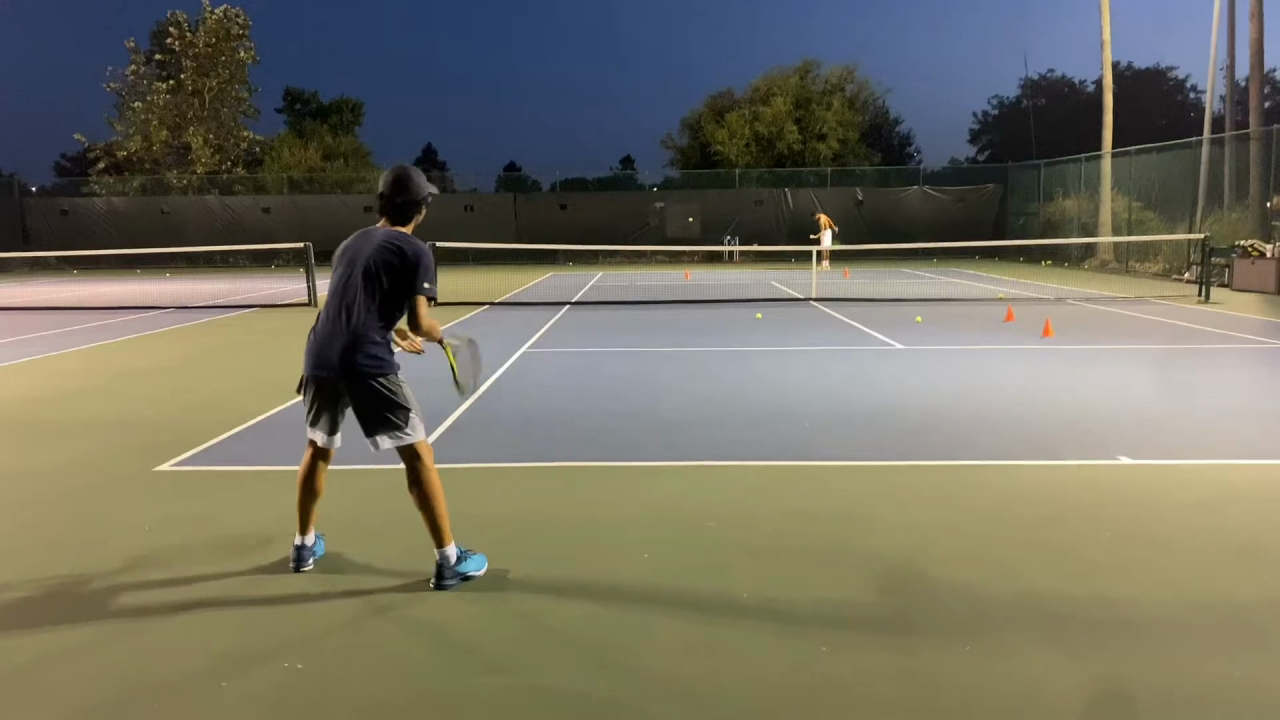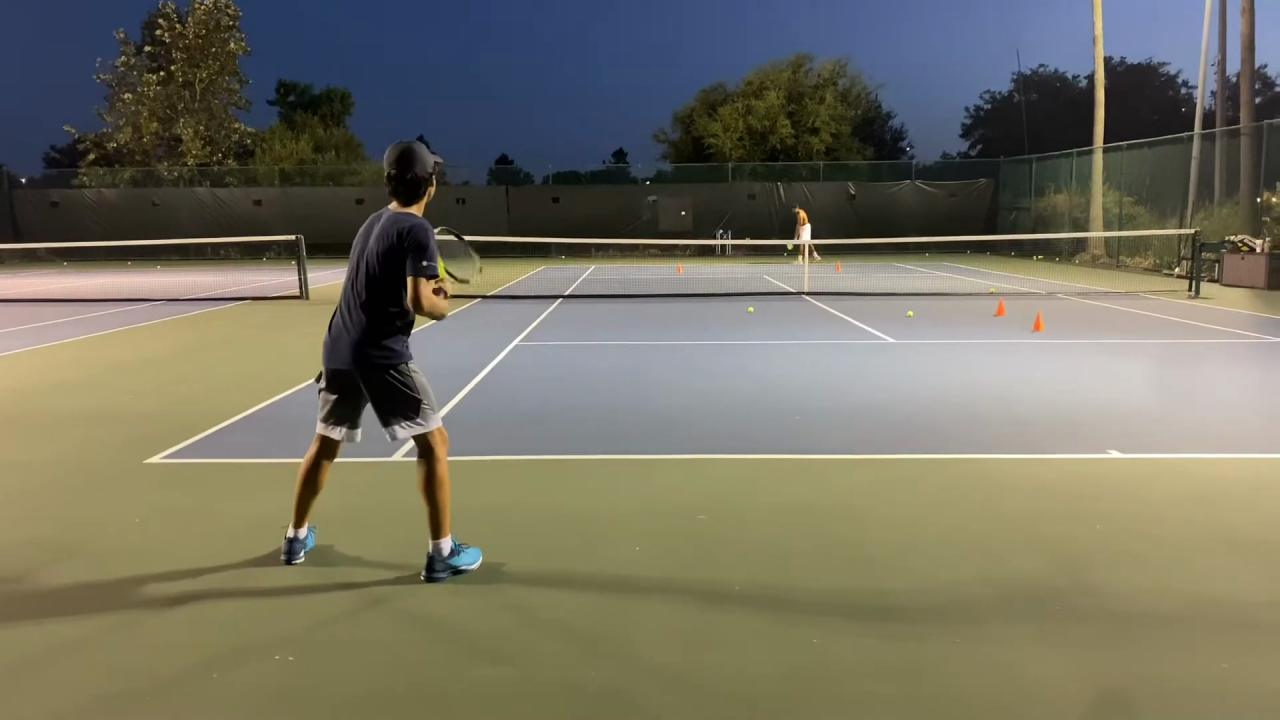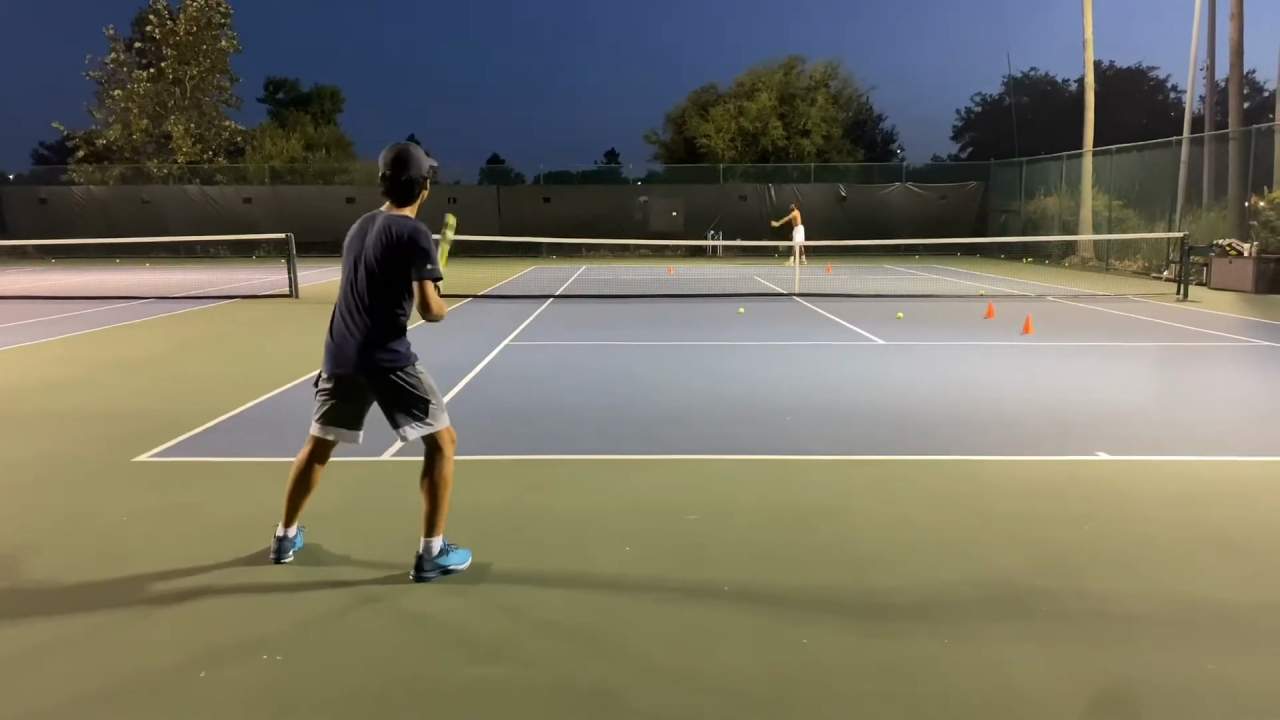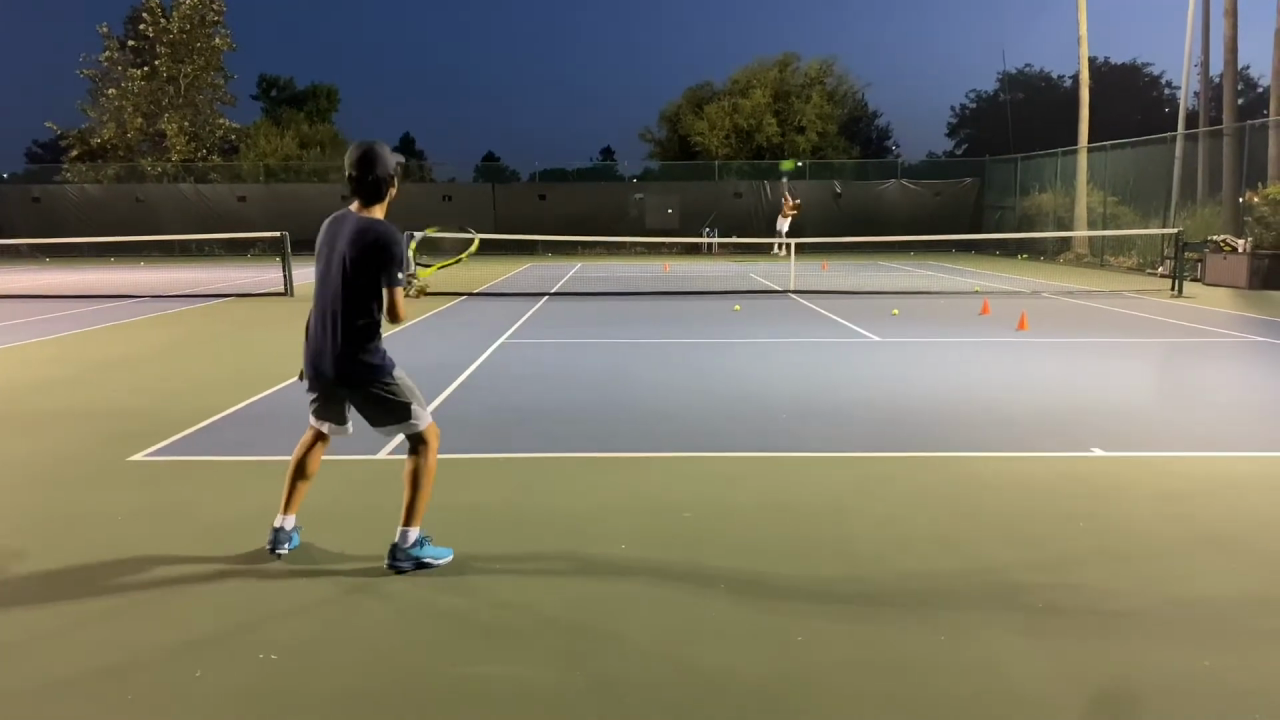
dt=1s
person 1, frame 1
left shoulder: (351, 243)
right shoulder: (415, 251)
right elbow: (421, 322)
left wrist: (401, 338)
right wrist: (436, 336)
left hip: (320, 358)
right hip: (368, 363)
left knee: (319, 449)
right knee: (418, 456)
left ankle: (305, 544)
right ankle: (450, 560)
person 1, frame 2
left shoulder: (372, 223)
right shoulder: (417, 231)
right elbow: (419, 302)
left wrist: (429, 287)
right wrist: (443, 305)
left hip: (339, 349)
right hip: (382, 354)
left knee: (325, 443)
right knee: (433, 444)
left ankle: (296, 536)
right ankle: (443, 553)
person 1, frame 3
left shoulder: (359, 227)
right shoulder: (414, 234)
right elbow: (428, 307)
left wrist: (420, 285)
right wrist: (443, 307)
left hip: (340, 354)
right hip: (387, 357)
left knee: (319, 444)
right knee: (442, 441)
left ankle: (285, 536)
right ankle: (432, 552)
person 1, frame 4
left shoulder: (331, 226)
right shoulder: (387, 237)
right elbow: (396, 312)
right wrist: (404, 303)
left hip: (319, 357)
right hip: (362, 362)
left knee: (318, 434)
right knee: (424, 437)
left ankle: (282, 529)
right ankle: (409, 543)
